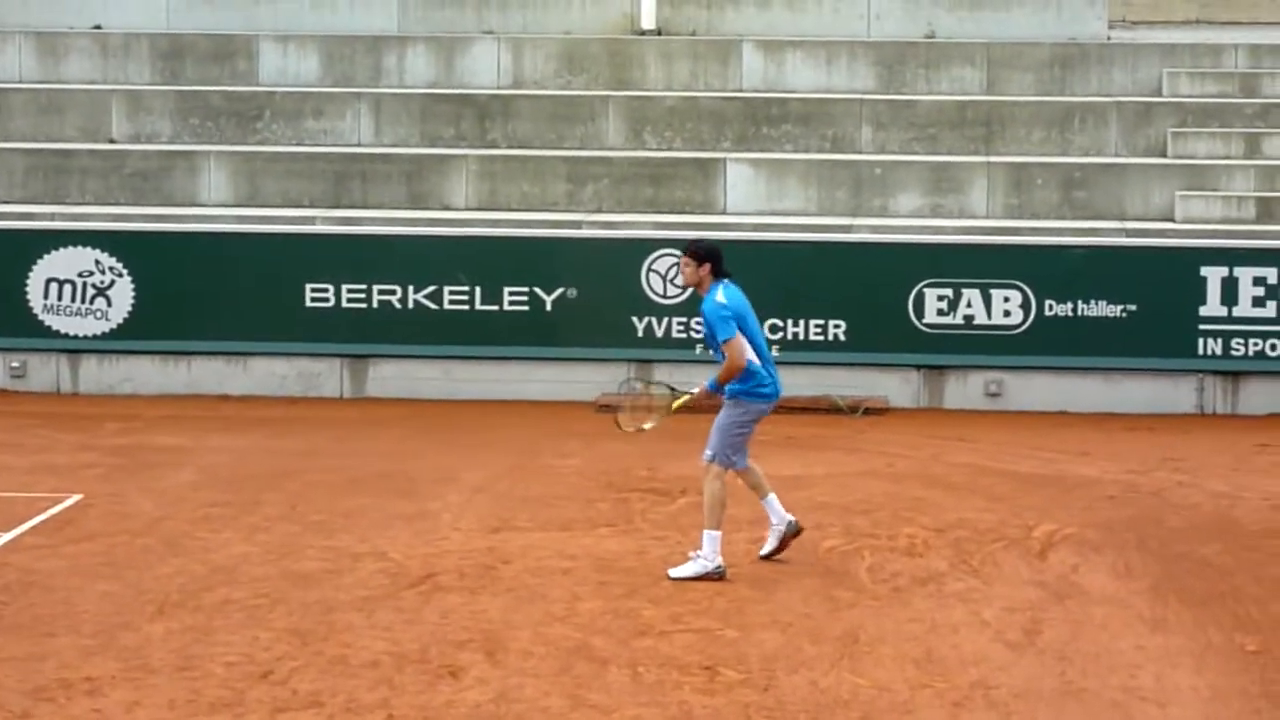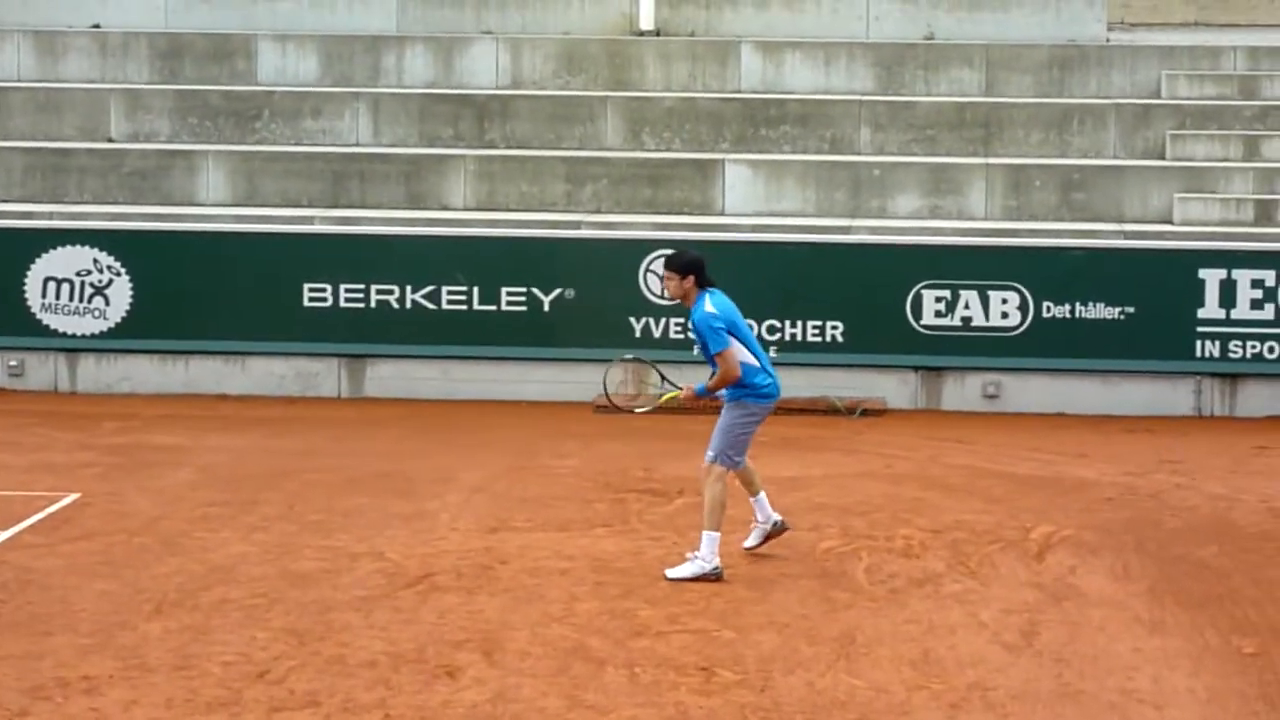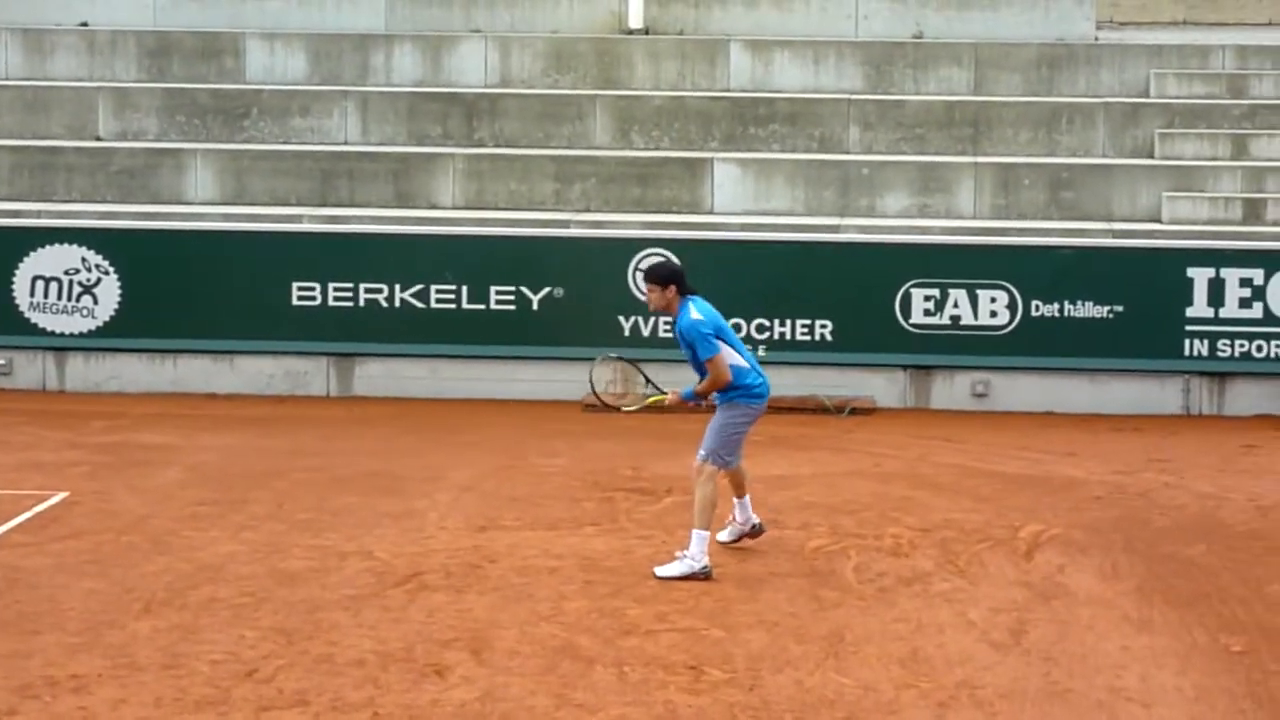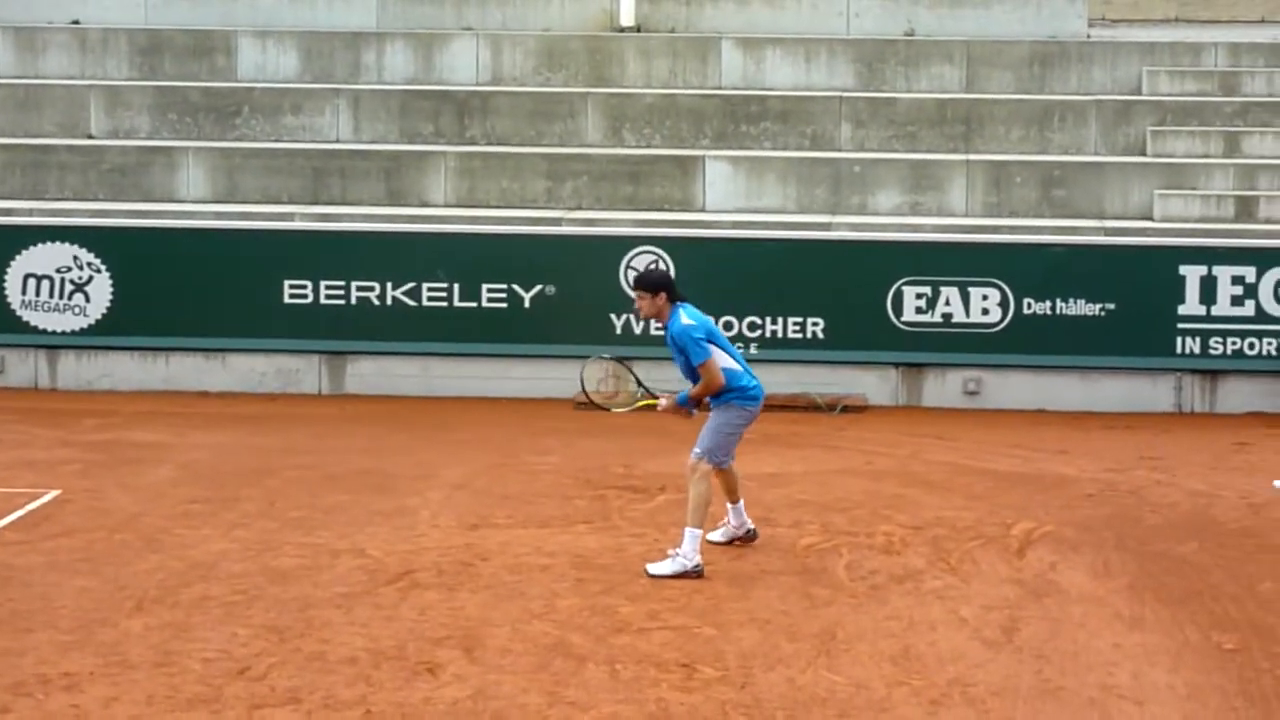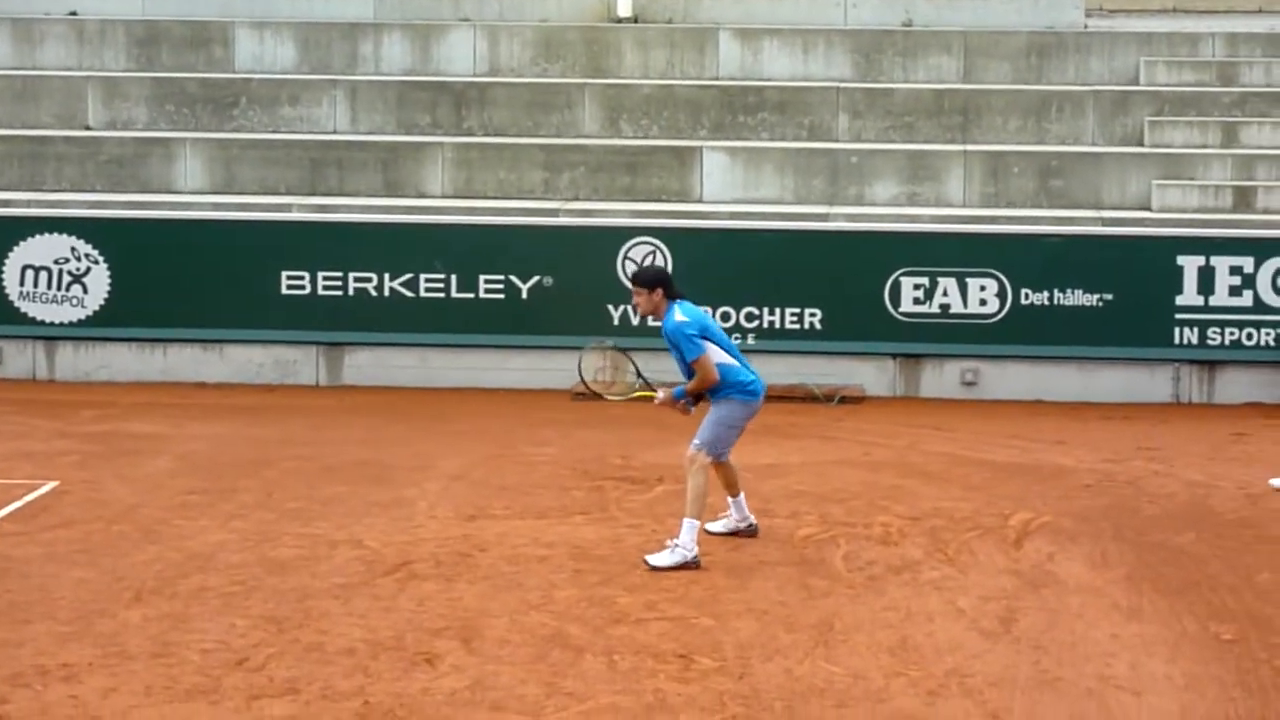
dt=0.1s
person 1, frame 1
left shoulder: (715, 305)
right shoulder: (725, 290)
left elbow: (736, 362)
left wrist: (713, 387)
right wrist: (720, 383)
left hip: (748, 394)
right hip: (760, 389)
left knee: (714, 467)
right knee: (738, 461)
left ankle: (710, 559)
right ankle: (781, 523)
person 1, frame 2
left shoulder: (705, 315)
right shoulder: (712, 298)
left elbow: (731, 372)
left wrist: (700, 391)
right wrist: (710, 386)
left hip: (750, 395)
right hip: (757, 389)
left knee: (714, 469)
right knee: (732, 459)
left ankle: (707, 560)
right ankle: (766, 519)
person 1, frame 3
left shoulder: (692, 323)
right shoulder: (692, 306)
left elbow: (722, 376)
left wrist: (687, 395)
right wrist: (697, 392)
left hip: (742, 396)
right hip: (745, 393)
left knee: (704, 468)
right knee: (726, 458)
left ankle: (696, 558)
right ankle: (746, 521)
person 1, frame 4
left shoulder: (683, 328)
right shoulder: (682, 313)
left elbow: (715, 381)
left wrist: (681, 401)
right wrist: (690, 398)
left hip: (737, 398)
right hip: (738, 394)
left knee: (698, 467)
right knee: (717, 460)
left ankle: (688, 556)
right ankle: (740, 525)
person 1, frame 5
left shoulder: (677, 325)
right shoulder: (683, 310)
left elbow: (709, 376)
left wrist: (676, 396)
right wrist: (689, 396)
left hip: (738, 394)
right hip: (746, 389)
left knee: (696, 460)
right knee: (716, 453)
left ankle: (685, 548)
right ankle: (741, 519)
